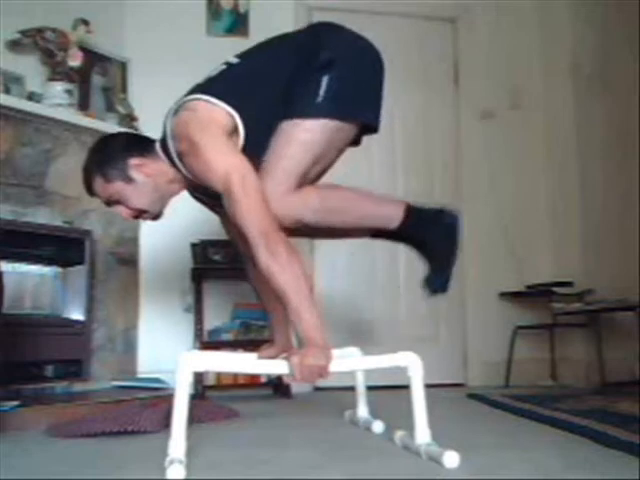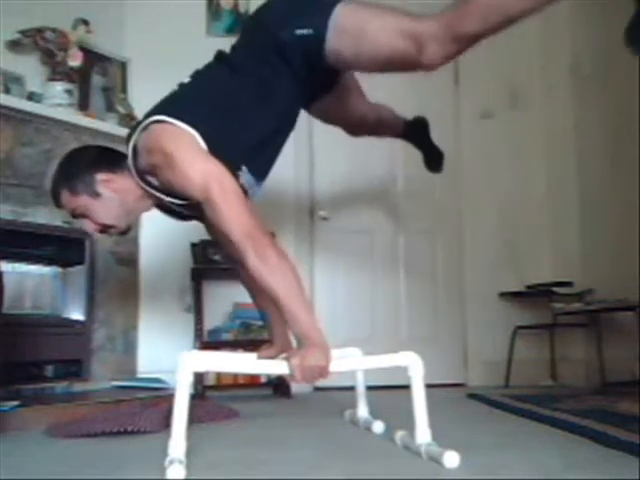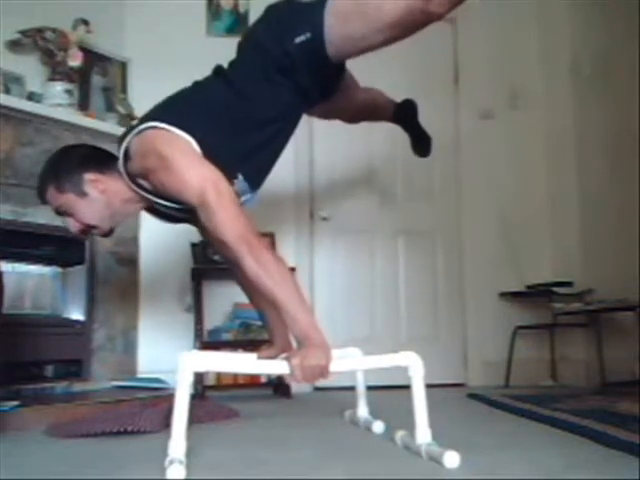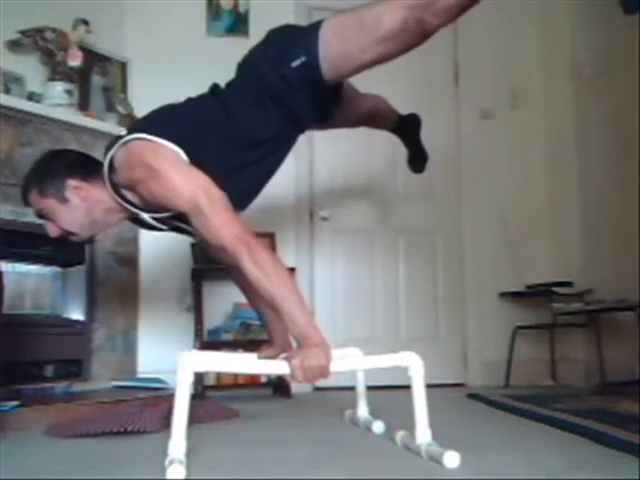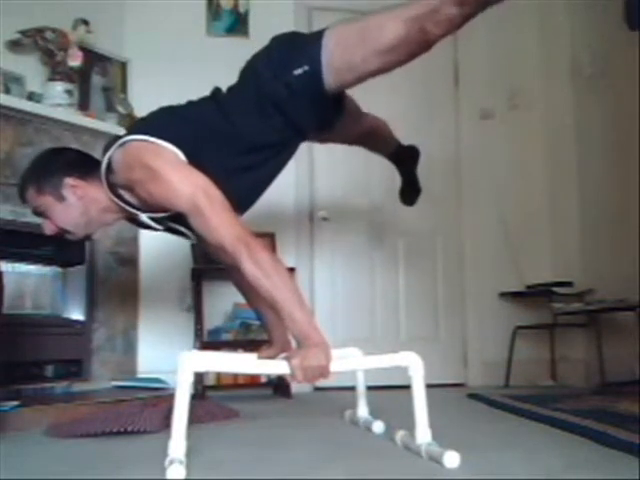
dt=0.7s
person 1, frame 1
left shoulder: (193, 145)
right shoulder: (190, 171)
left elbow: (265, 243)
right elbow: (253, 244)
left wrist: (316, 344)
right wrist: (283, 341)
left hip: (337, 62)
right hip: (311, 76)
left knee: (273, 202)
right knee: (279, 210)
left ankle: (417, 222)
right ankle: (402, 220)
person 1, frame 2
left shoulder: (164, 153)
right shoulder: (165, 188)
left elbow: (255, 246)
right elbow: (242, 252)
left wrist: (313, 341)
right wrist: (281, 336)
right hip: (274, 63)
left knee: (430, 43)
right knee: (359, 118)
right ankle: (413, 132)
person 1, frame 3
left shoulder: (158, 159)
right shoulder: (157, 197)
left elbow: (249, 248)
right elbow: (237, 256)
left wrist: (313, 341)
right wrist: (281, 339)
left hip: (290, 43)
right hip: (282, 67)
right knee: (354, 107)
right ankle: (400, 114)
person 1, frame 4
left shoulder: (144, 169)
right shoulder: (145, 206)
left elbow: (244, 249)
right elbow: (230, 256)
left wrist: (312, 341)
right wrist: (279, 338)
left hip: (287, 68)
right hip: (281, 92)
right knee: (359, 111)
right ankle: (401, 125)
person 1, frame 5
left shoulder: (138, 169)
right shoulder: (135, 201)
left elbow: (239, 245)
right elbow: (233, 253)
left wrist: (313, 342)
right wrist: (281, 337)
left hip: (289, 72)
right hip: (279, 104)
right knee: (358, 128)
right ankle: (400, 157)
